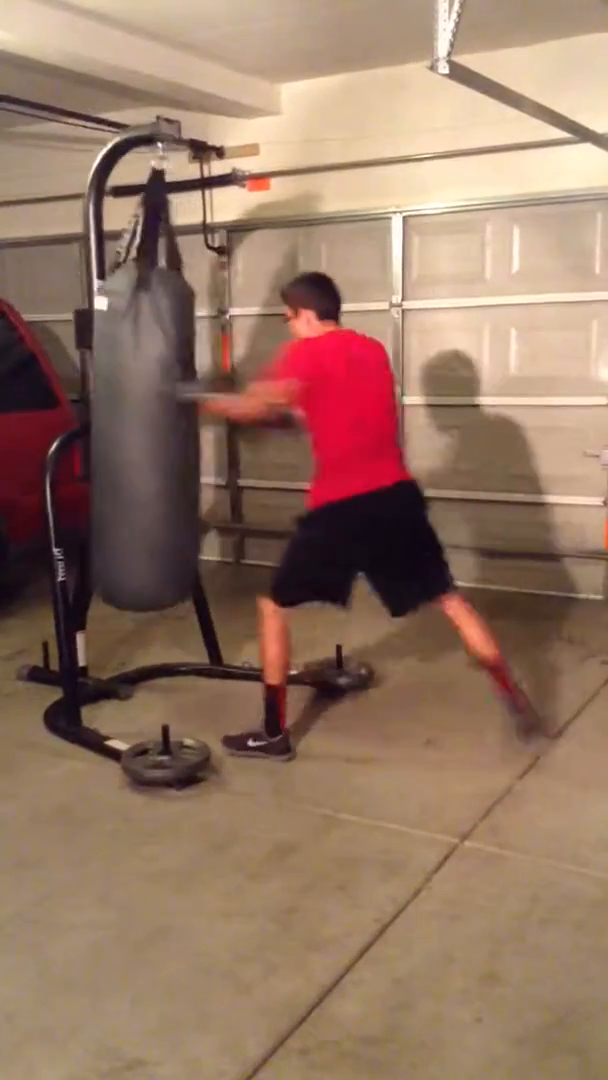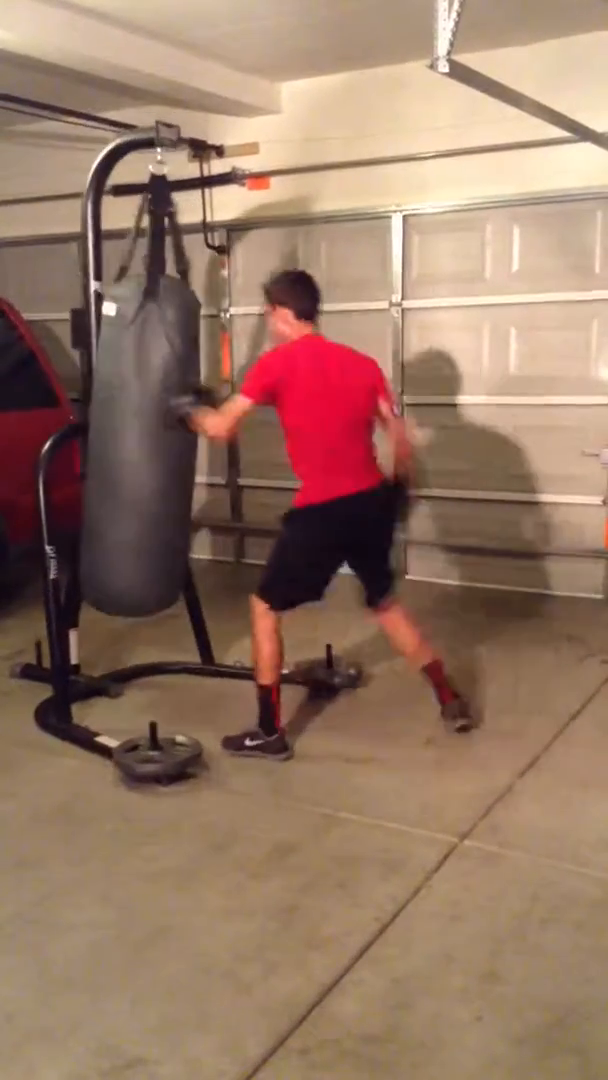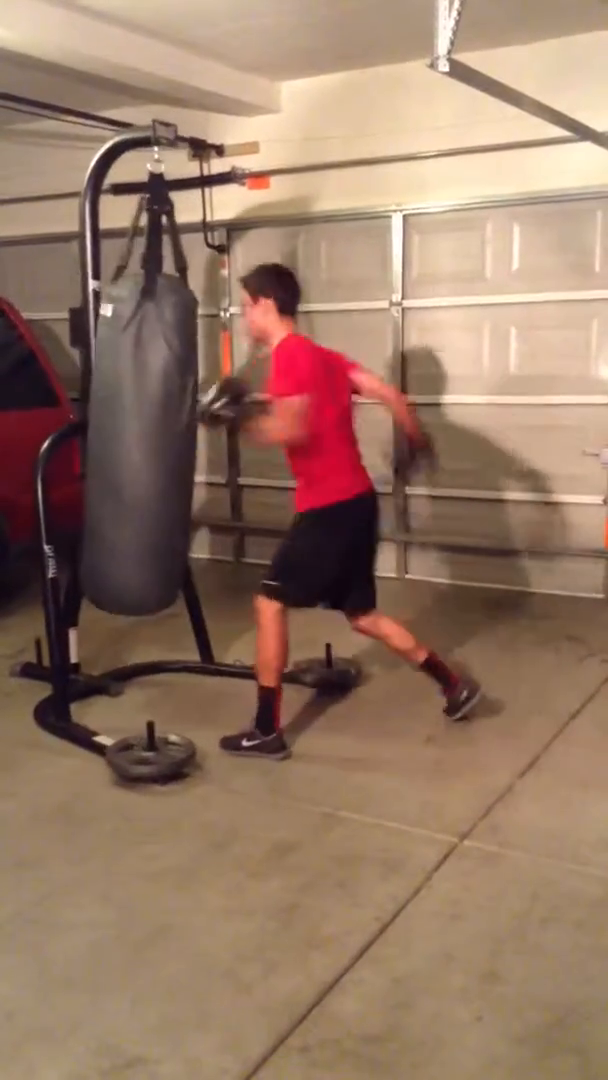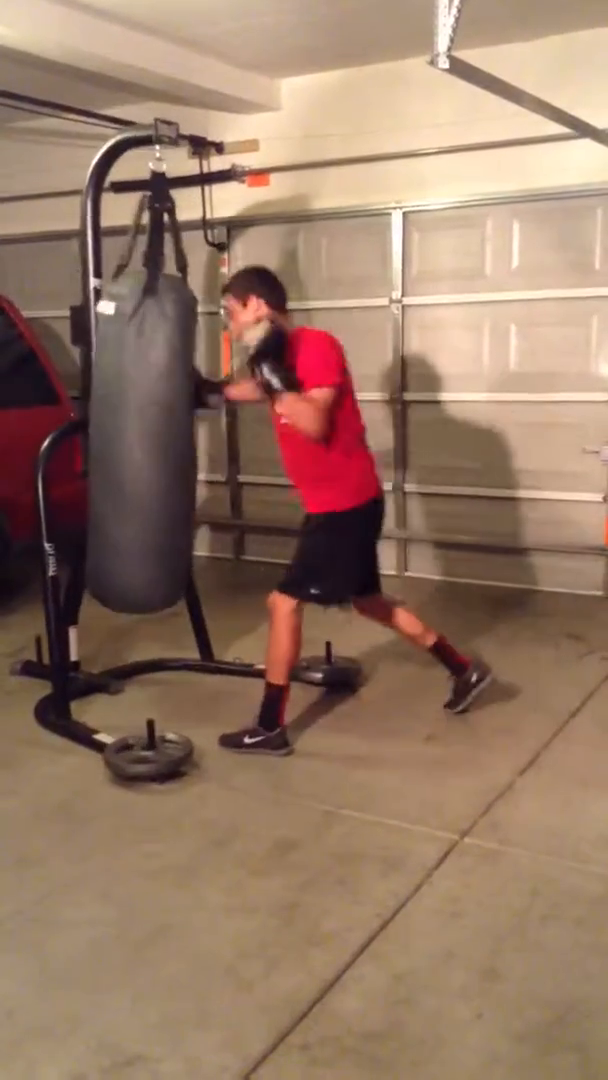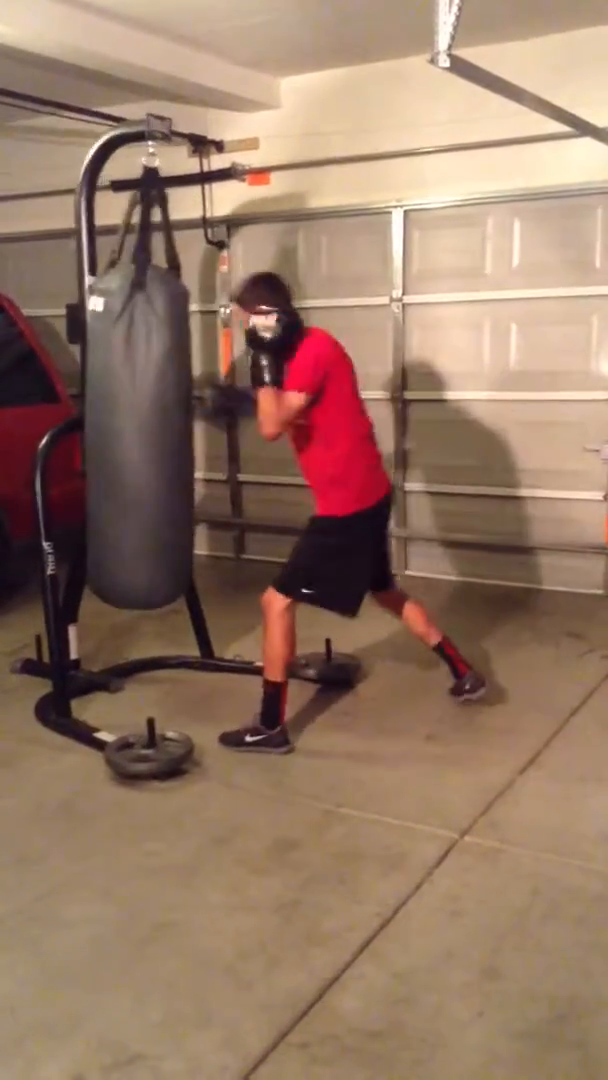
dt=0.1s
person 1, frame 1
left shoulder: (307, 352)
right shoulder: (374, 353)
left elbow: (258, 405)
left wrist: (202, 401)
left hip: (340, 507)
right hip: (398, 497)
left knee: (273, 608)
right knee: (447, 601)
left ankle: (274, 734)
right ankle: (513, 697)
person 1, frame 2
left shoulder: (277, 363)
right shoulder: (363, 365)
left elbow: (220, 428)
right elbow: (398, 436)
left wrist: (190, 413)
right wrist: (399, 486)
left hip: (322, 508)
right hip: (373, 500)
left knee: (263, 608)
right knee: (386, 606)
left ankle: (270, 732)
right ankle: (451, 700)
person 1, frame 3
left shoulder: (289, 354)
right shoulder: (322, 356)
left elbow: (288, 431)
right elbow: (386, 392)
left wrist: (239, 419)
right wrist: (414, 434)
left hip: (333, 507)
right hip: (351, 500)
left knee: (270, 606)
right knee: (359, 614)
left ankle: (267, 731)
right ankle: (452, 683)
person 1, frame 4
left shoulder: (319, 346)
right shoulder: (282, 351)
left elbow: (314, 426)
right elbow: (256, 389)
left wrist: (274, 383)
right wrist: (213, 389)
left hip: (346, 505)
right hip: (349, 501)
left knee: (285, 603)
right knee: (370, 601)
left ankle: (270, 728)
right ankle: (464, 670)
person 1, frame 5
left shoulder: (311, 352)
right shoulder: (315, 346)
left elbow: (271, 426)
right elbow: (299, 415)
left wrist: (265, 360)
left hip: (347, 507)
right hip: (371, 497)
left knee: (277, 601)
right knee: (385, 593)
left ankle: (271, 726)
right ankle: (464, 674)
